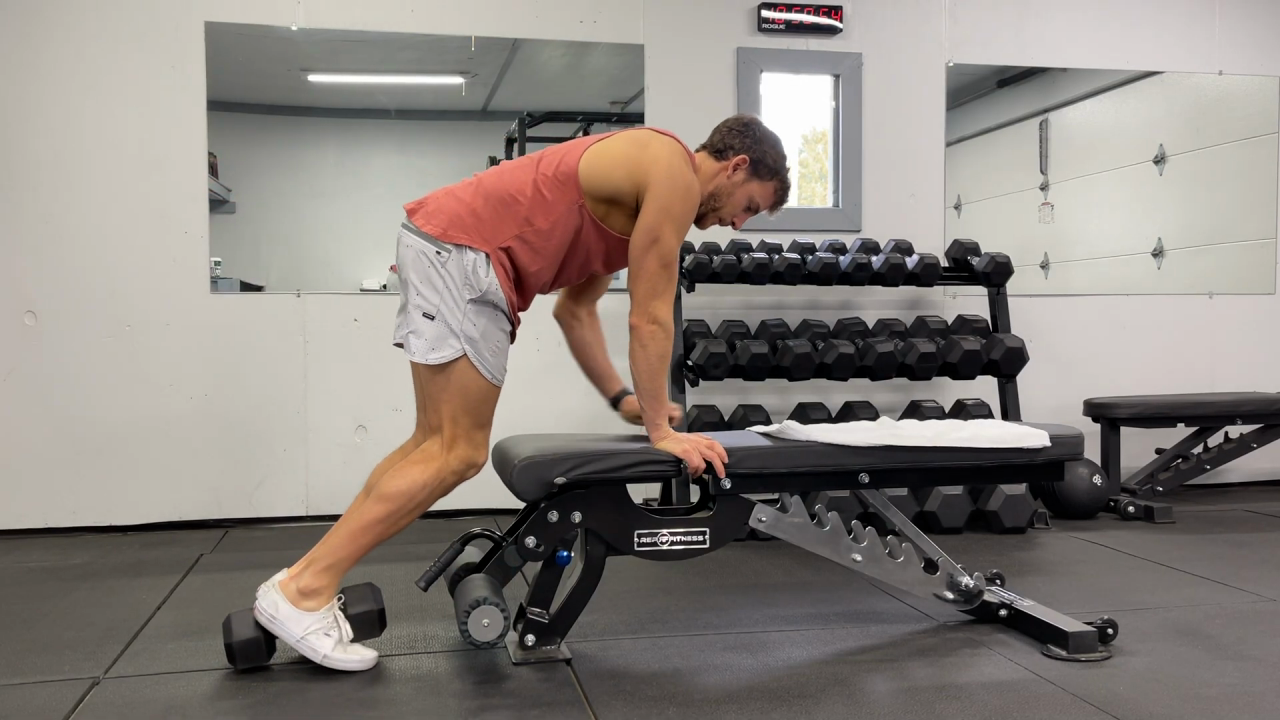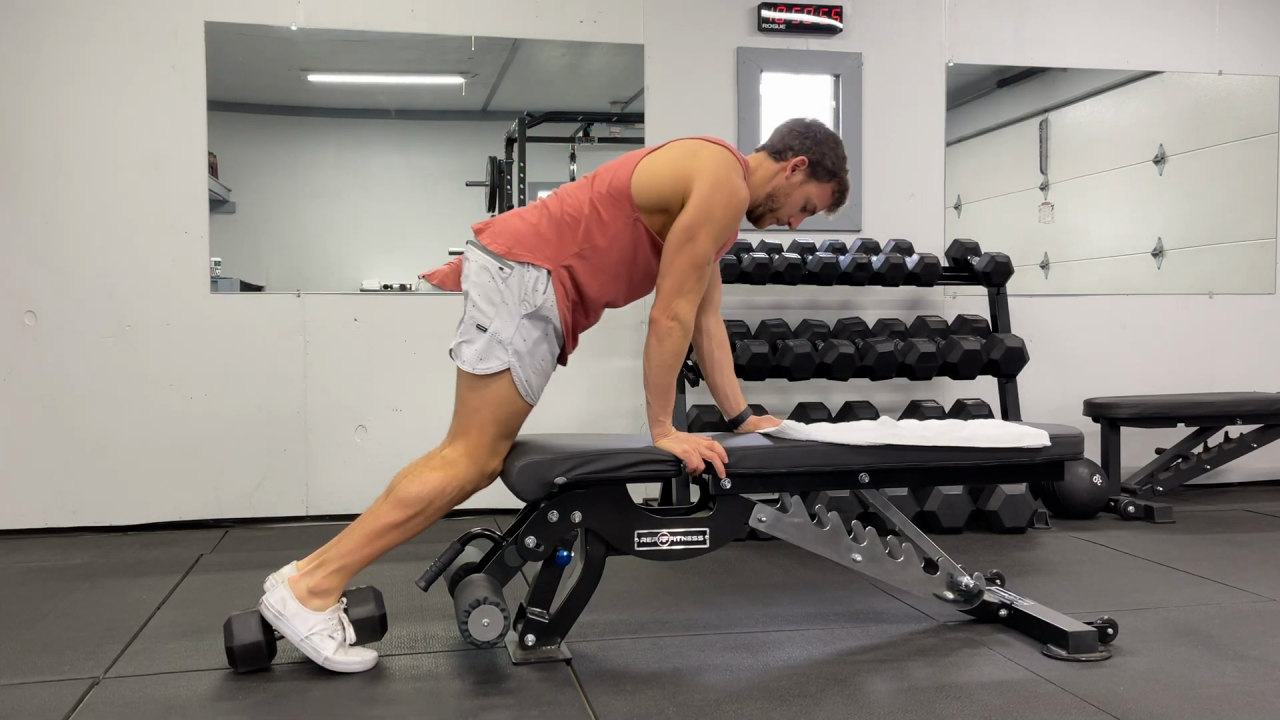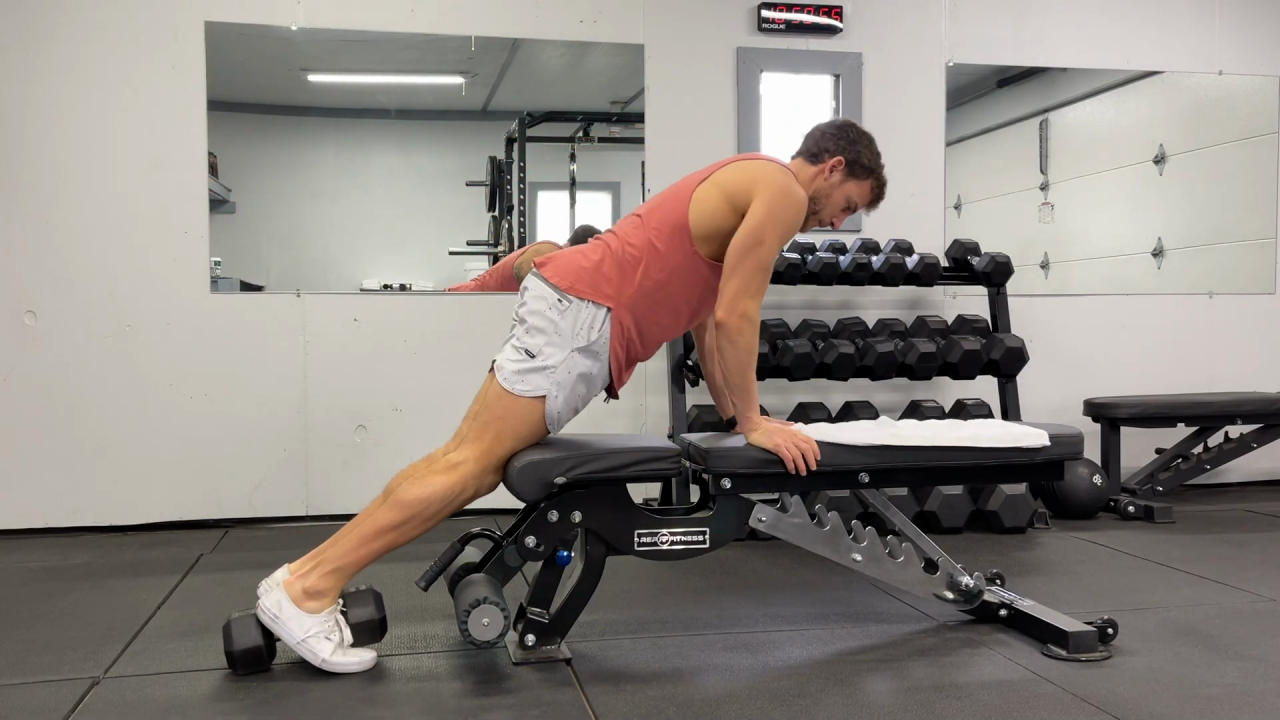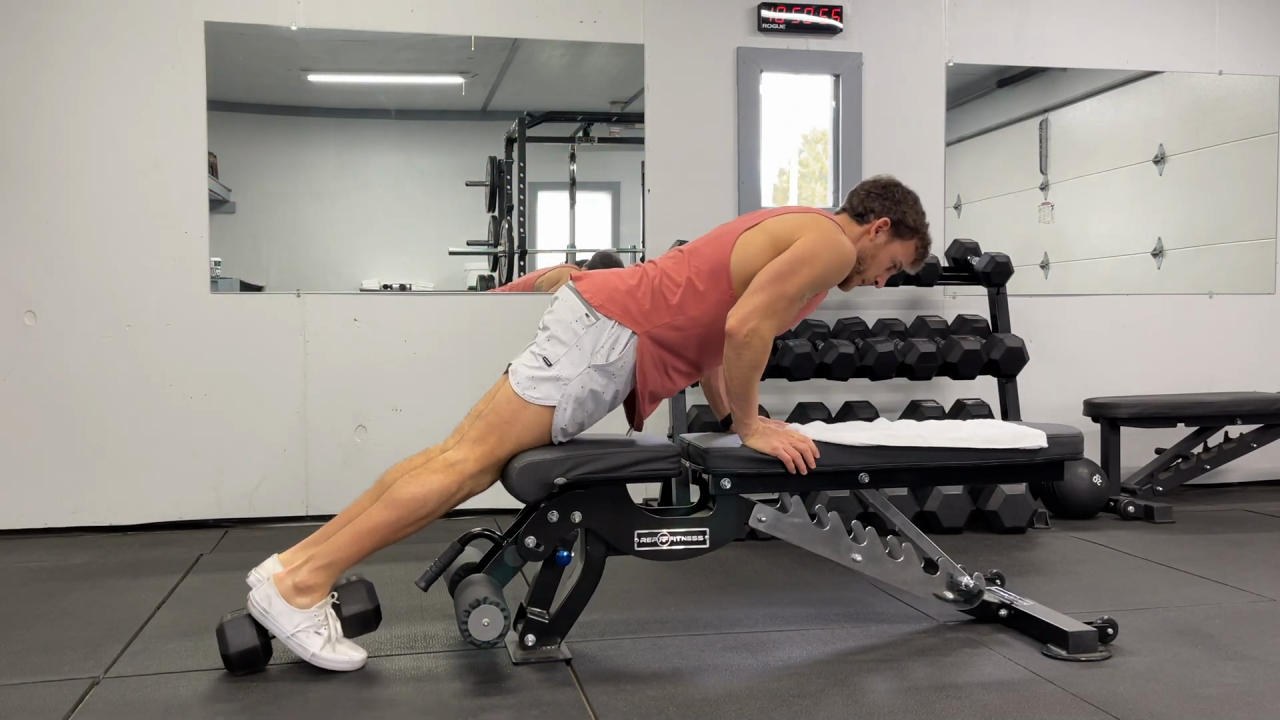
dt=0.4s
person 1, frame 1
left shoulder: (641, 181)
right shoulder: (675, 175)
left elbow: (575, 307)
right elbow: (651, 318)
left wrist: (621, 397)
right wrist: (659, 430)
left hip: (444, 245)
right hip: (459, 251)
left knee: (438, 445)
right knee: (458, 452)
left ankle: (303, 580)
right ankle: (303, 594)
person 1, frame 2
left shoulder: (713, 194)
right shoulder: (725, 183)
left elbow: (706, 322)
right elbow: (671, 314)
left wrist: (742, 417)
right wrist: (663, 431)
left hip: (519, 271)
right hip: (524, 273)
left knee: (468, 456)
right knee: (474, 459)
left ankle: (313, 577)
right ankle: (309, 589)
person 1, frame 3
left shoulder: (752, 190)
right shoulder: (782, 191)
left elbow: (714, 321)
right elbow: (733, 316)
left wrist: (736, 415)
right wrist: (749, 421)
left hip: (578, 305)
right hip: (582, 310)
left knee: (472, 465)
right knee: (472, 463)
left ankle: (310, 576)
right ankle: (307, 590)
person 1, frame 4
left shoulder: (794, 230)
right shoulder: (831, 244)
left elbow: (708, 326)
right elbow: (745, 328)
left wrist: (731, 417)
right wrist: (750, 427)
left hip: (606, 323)
right hip: (609, 331)
left knee: (469, 463)
right knee: (468, 459)
left ankle: (297, 567)
right ankle: (298, 585)
